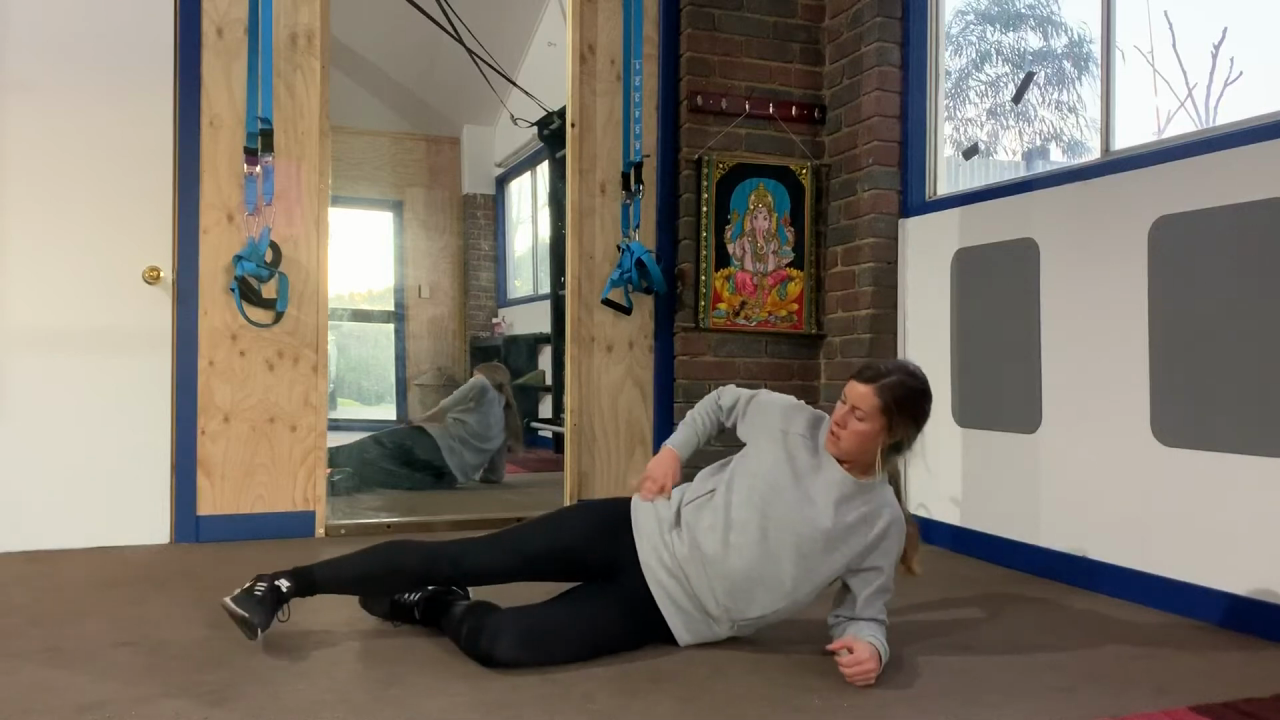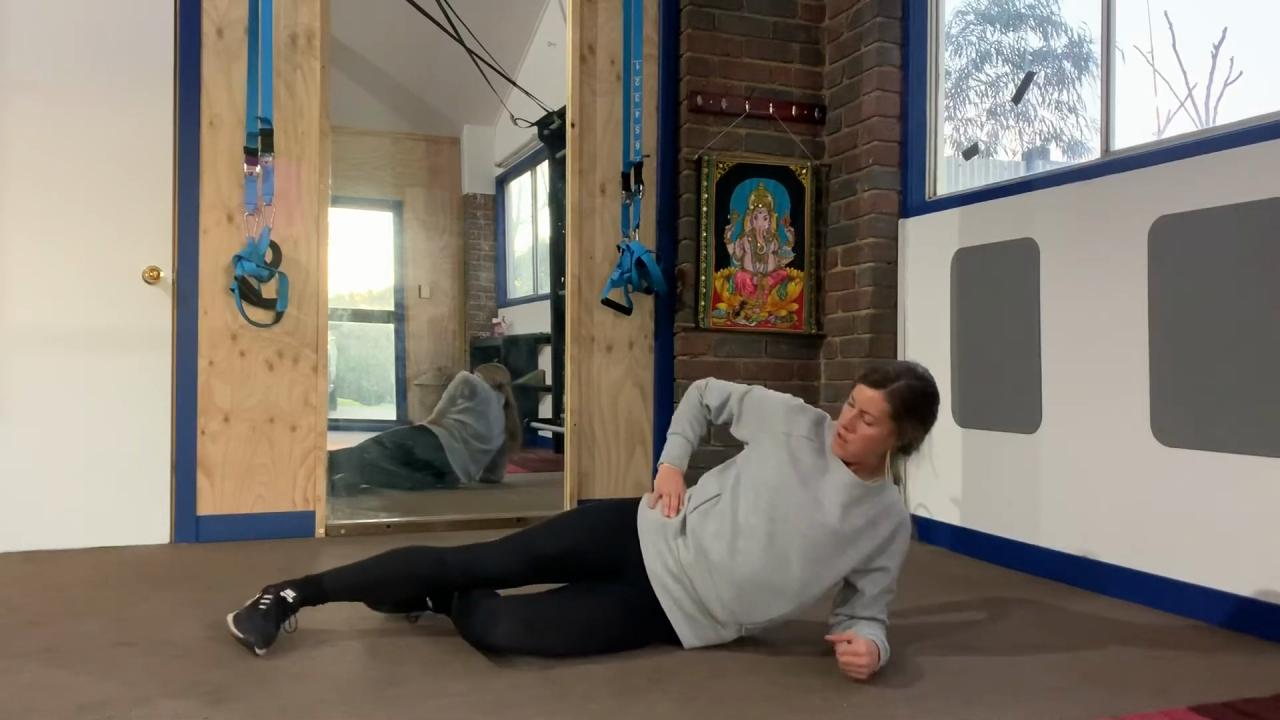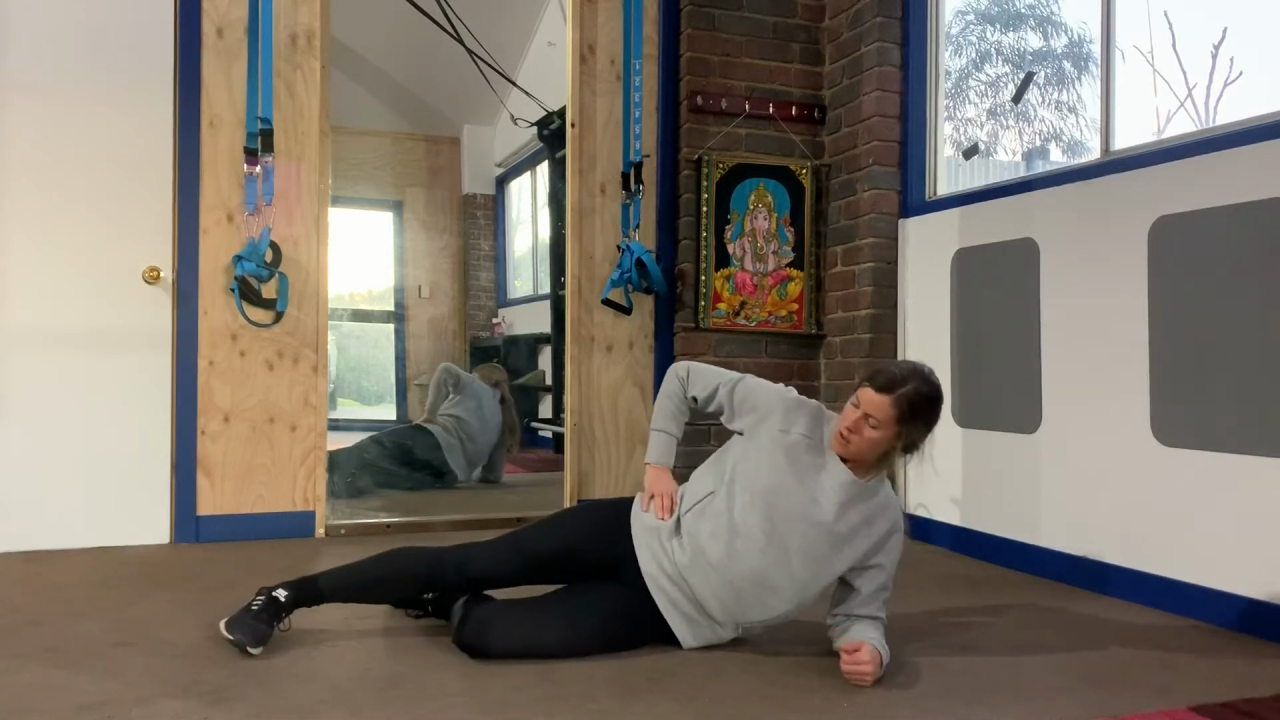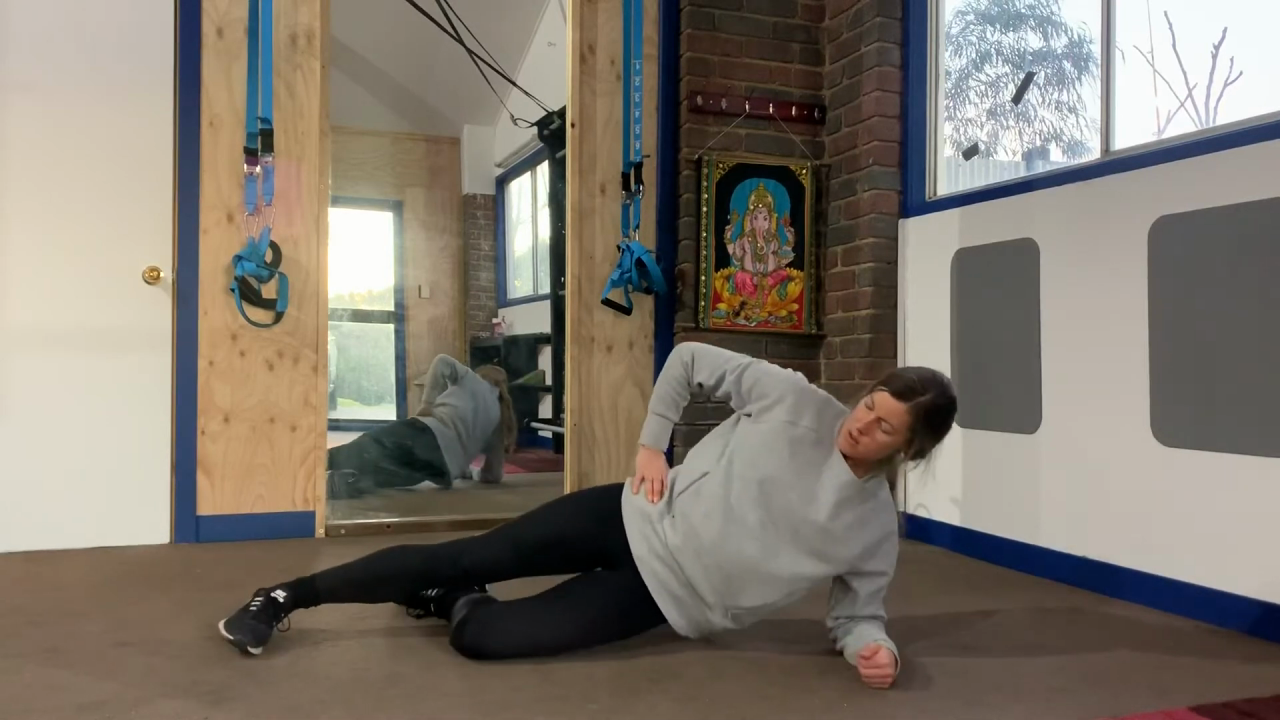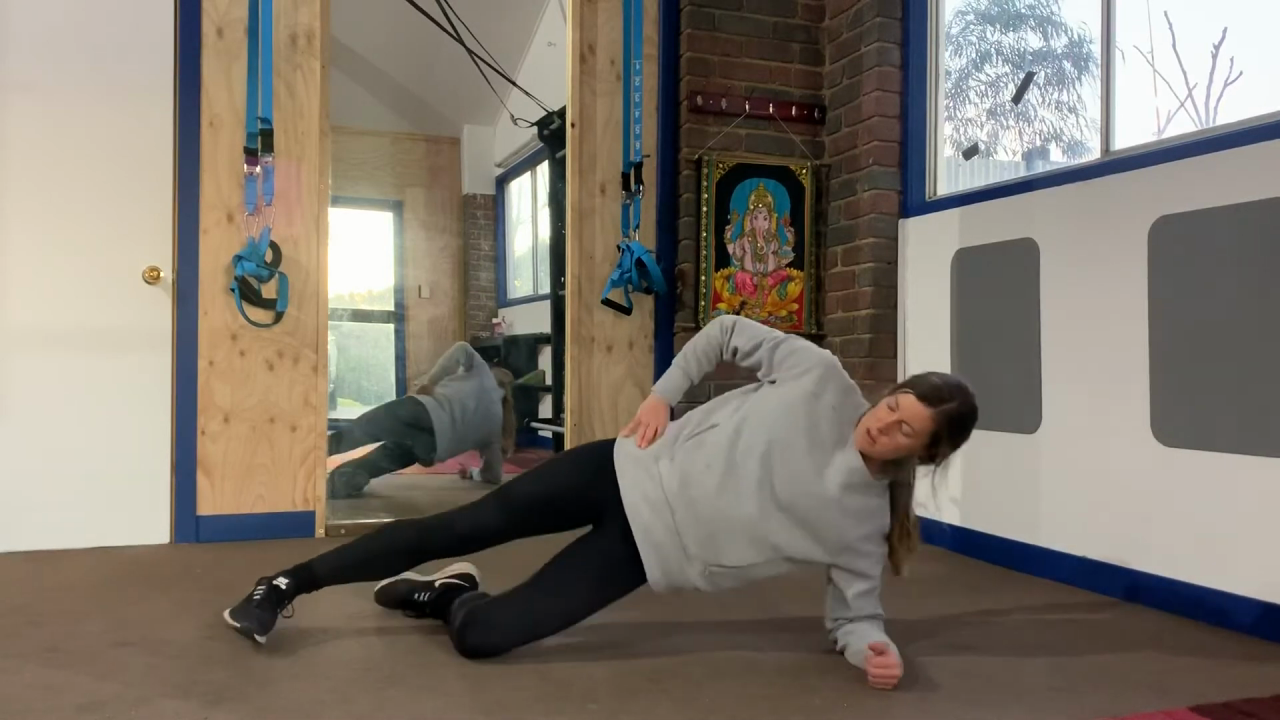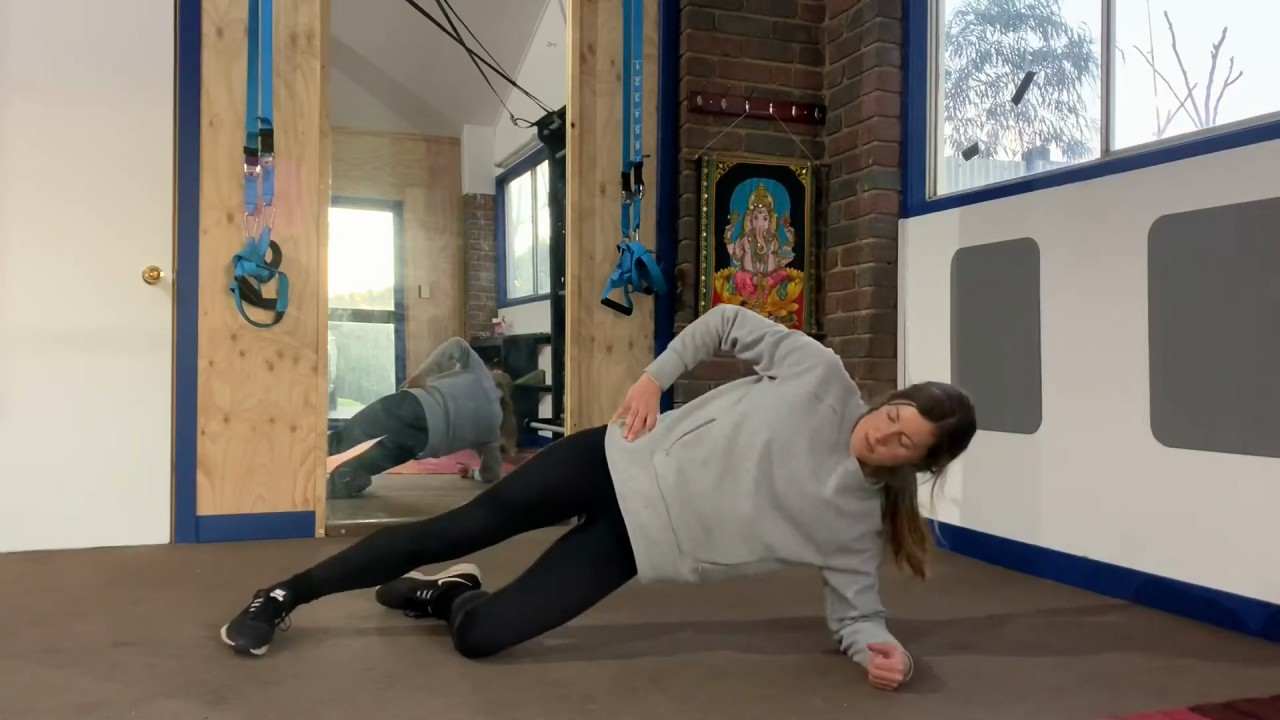
dt=0.3s
person 1, frame 1
left shoulder: (879, 522)
right shoulder: (793, 422)
left elbow: (861, 611)
right elbow: (722, 401)
left wrist: (869, 647)
right wrist: (671, 452)
left hip: (670, 609)
right hip: (642, 533)
left knee: (504, 642)
right knee: (466, 555)
left ankle: (435, 608)
right ankle: (286, 584)
person 1, frame 2
left shoulder: (886, 524)
right shoulder: (796, 422)
left elbow: (862, 611)
right elbow: (705, 394)
left wrist: (868, 645)
right wrist: (671, 465)
left hip: (673, 613)
right hip: (647, 536)
left knee: (503, 625)
right knee: (475, 562)
left ankle: (440, 600)
right ankle: (293, 594)
person 1, frame 3
left shoulder: (880, 523)
right shoulder: (789, 412)
left elbow: (858, 610)
right elbow: (684, 378)
left wrist: (867, 646)
right wrist: (657, 463)
left hip: (670, 613)
right hip: (643, 535)
left knee: (484, 632)
right knee: (472, 560)
left ankle: (449, 606)
right ankle: (286, 595)
person 1, frame 4
left shoulder: (874, 525)
right shoulder: (797, 400)
left elbow: (857, 612)
right elbow: (688, 360)
left wrist: (875, 648)
right wrist: (651, 445)
left hip: (662, 595)
right hip: (635, 520)
left knee: (484, 636)
right knee: (466, 556)
left ankle: (452, 604)
right ankle: (286, 595)
person 1, frame 5
left shoulder: (863, 518)
right shoulder: (820, 376)
left elbow: (854, 608)
right elbow: (727, 332)
left wrist: (877, 648)
right wrist: (662, 393)
left hip: (648, 545)
right hip: (630, 473)
left knee: (484, 636)
right knee: (466, 525)
left ankle: (448, 596)
right ankle: (288, 583)
person 1, frame 6
left shoulder: (855, 519)
right shoulder: (821, 375)
left elbow: (855, 608)
right elbow: (728, 322)
left wrist: (884, 651)
right wrist: (653, 378)
left hip: (639, 539)
right hip: (622, 464)
left knee: (482, 635)
right knee: (460, 528)
left ankle: (449, 596)
right ankle: (283, 595)
person 2, frame 1
left shoulder: (486, 394)
right shoulder: (504, 428)
left elbow: (479, 383)
right elbow: (495, 476)
left wrist: (440, 410)
right wrist: (473, 472)
left hip: (431, 440)
right hip: (445, 473)
left knee: (362, 451)
right ankle: (348, 479)
person 2, frame 2
left shoulder: (483, 393)
right shoulder: (505, 427)
left elbow: (465, 378)
right elbow: (494, 475)
left wrist: (437, 416)
right wrist: (472, 470)
left hip: (431, 440)
right hip: (446, 473)
left knee: (365, 454)
person 2, frame 3
left shoulder: (475, 386)
right shoulder: (502, 421)
left elbow: (445, 370)
right elbow: (493, 475)
left wrist: (429, 413)
right wrist: (470, 470)
left hip: (429, 438)
right hip: (446, 469)
left knee: (363, 452)
person 2, frame 4
left shoulder: (473, 381)
right shoulder: (499, 417)
left elbow: (442, 362)
right elbow: (493, 475)
left wrist: (427, 404)
right wrist: (468, 472)
left hip: (426, 431)
right hip: (441, 466)
left knee: (360, 451)
person 2, frame 5
left shoulder: (482, 374)
right shoulder: (497, 417)
left elbow: (463, 349)
right elbow: (493, 475)
left wrist: (429, 381)
right wrist: (473, 473)
left hip: (418, 409)
right hip: (429, 442)
left knee: (348, 437)
right ankle: (344, 477)
person 2, frame 6
left shoulder: (479, 373)
right shoulder: (493, 418)
left elbow: (457, 345)
right elbow: (492, 475)
left wrist: (422, 374)
right wrist: (474, 473)
left hip: (412, 404)
right hip: (422, 434)
left knee: (345, 437)
right ankle: (346, 478)
